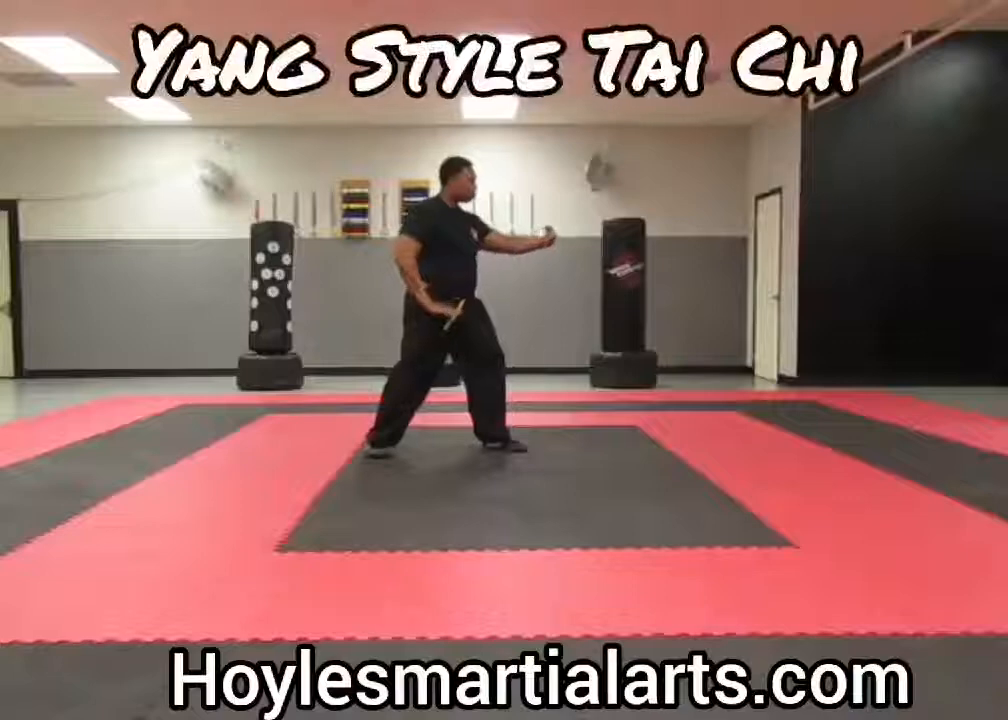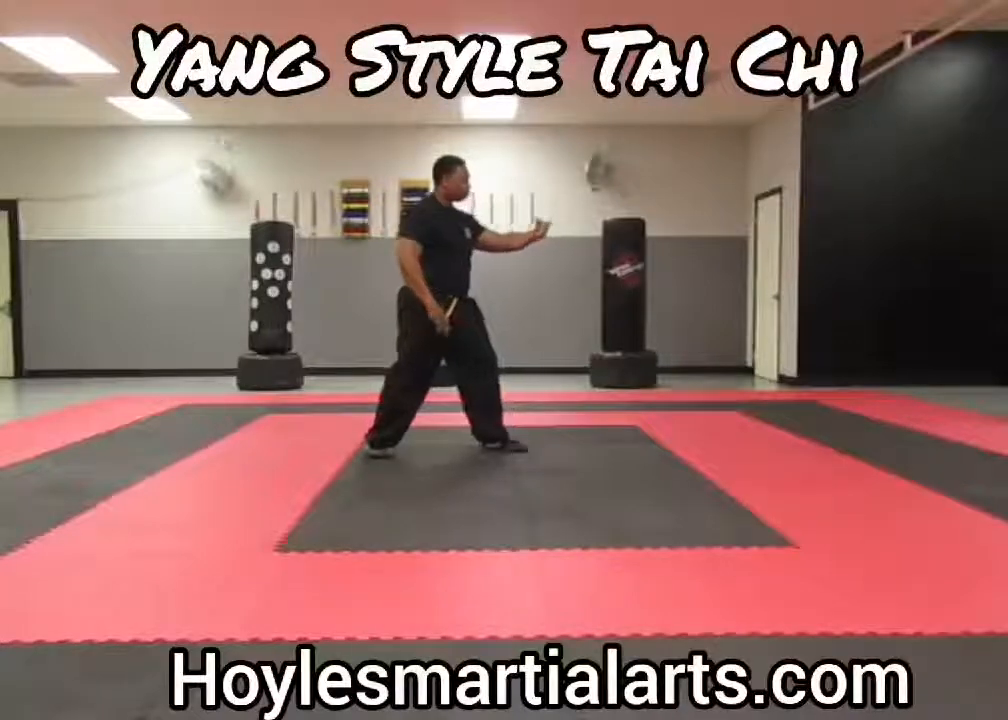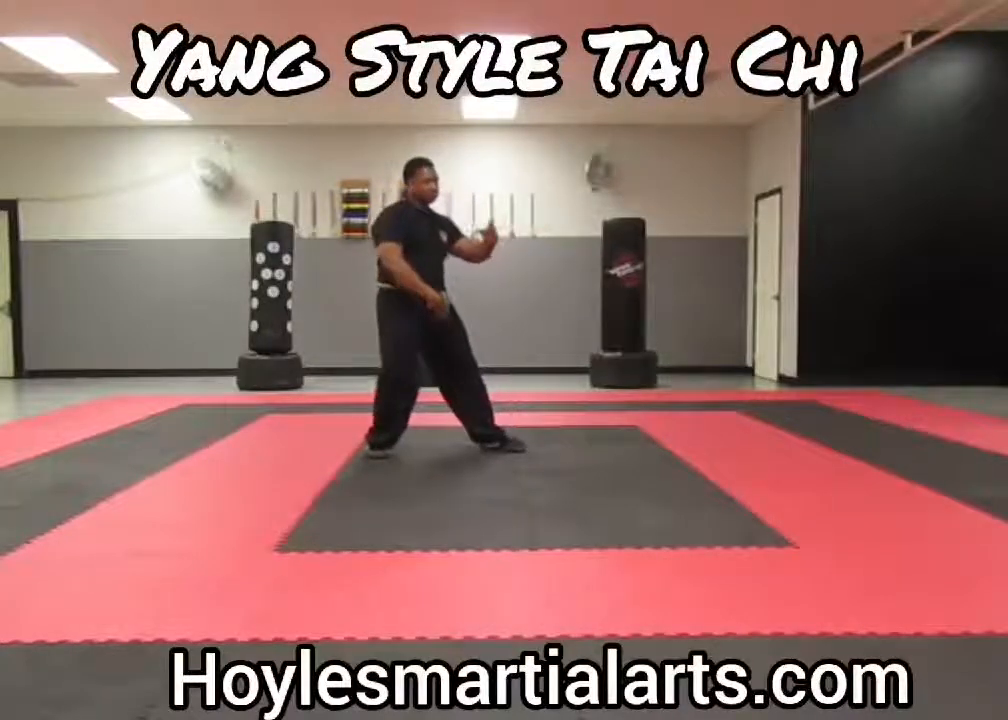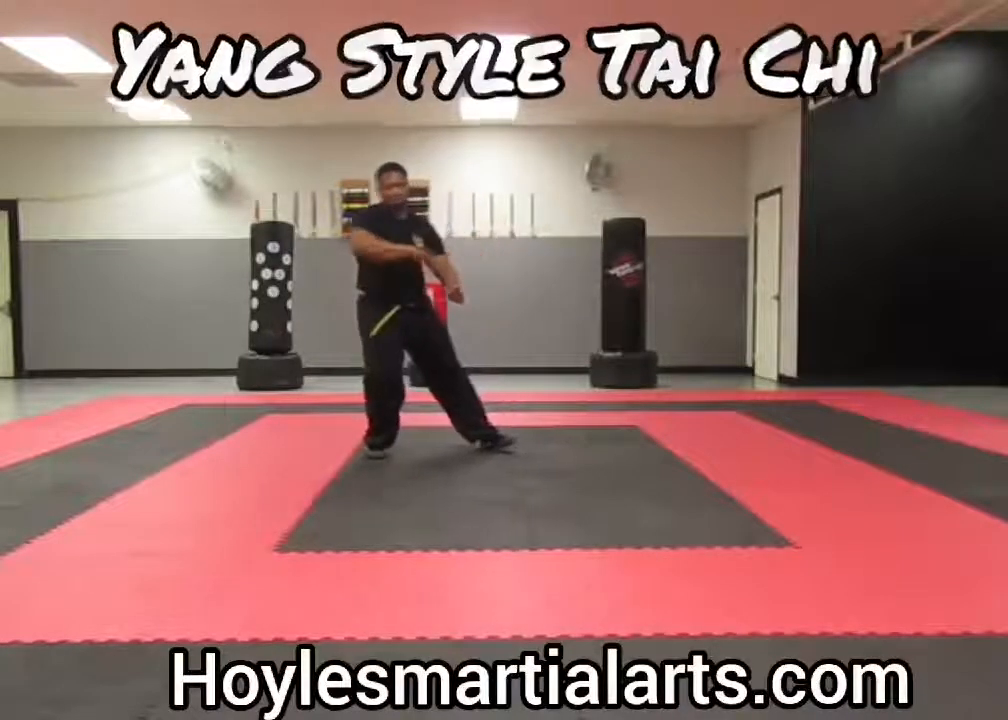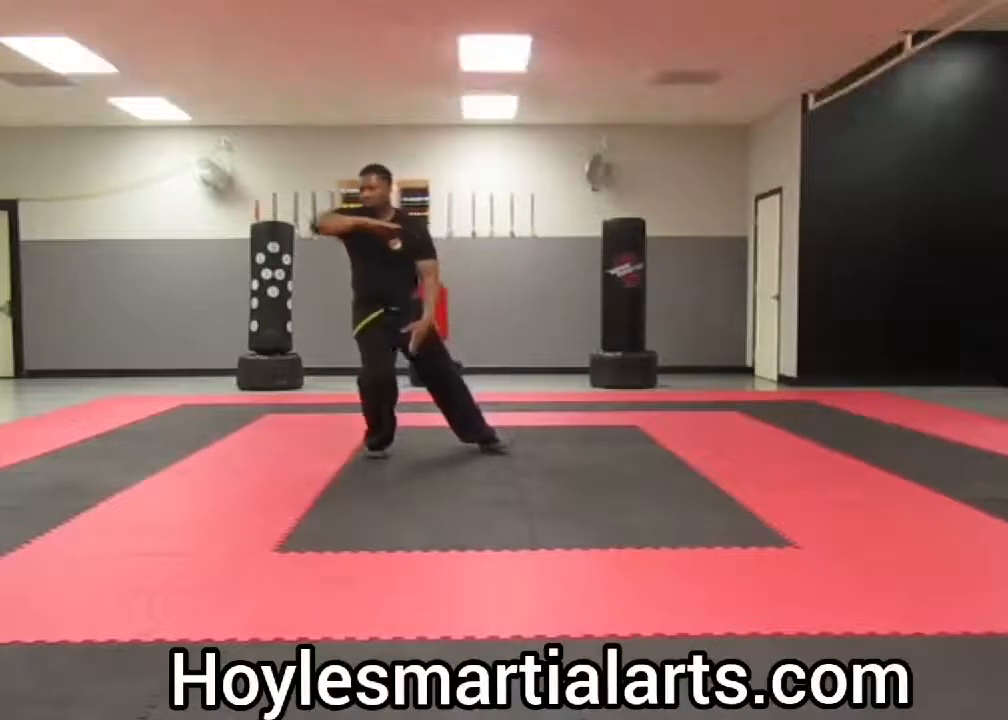
dt=1s
person 1, frame 1
left shoulder: (468, 221)
right shoulder: (426, 213)
left elbow: (505, 243)
right elbow: (403, 256)
left wrist: (540, 241)
right wrist: (425, 300)
left hip: (465, 307)
right hip: (431, 311)
left knee: (489, 365)
right knee: (413, 373)
left ankle: (494, 435)
right ankle: (380, 439)
person 1, frame 2
left shoulder: (462, 220)
right shoulder: (421, 215)
left elbow: (499, 242)
right elbow: (406, 259)
left wrist: (533, 236)
right wrist: (430, 304)
left hip: (458, 306)
right hip: (424, 308)
left knee: (481, 366)
right knee: (411, 374)
left ankle: (493, 436)
right ankle: (380, 439)
person 1, frame 3
left shoulder: (440, 223)
right shoulder: (393, 218)
left elbow: (472, 253)
right elbow: (392, 262)
left wrist: (488, 244)
right wrist: (428, 293)
left hip: (437, 305)
right hip: (400, 306)
left knee: (462, 370)
right knee: (399, 375)
left ankle: (488, 435)
right ankle: (380, 440)
person 1, frame 4
left shoulder: (421, 226)
right shoulder: (368, 219)
left elbow: (441, 264)
right elbow: (361, 246)
left wrist: (453, 286)
right wrist: (409, 250)
left hip: (417, 308)
right hip: (379, 310)
left knee: (447, 370)
right knee: (383, 376)
left ankle: (483, 433)
right ankle: (378, 439)
person 1, frame 5
left shoulder: (413, 227)
right shoulder: (353, 218)
left elbow: (430, 275)
right elbow: (320, 223)
left wrist: (426, 317)
right wrist: (366, 222)
left hip: (408, 312)
right hip: (370, 312)
left knee: (442, 372)
right knee: (378, 376)
left ankle: (481, 435)
right ankle: (378, 440)
